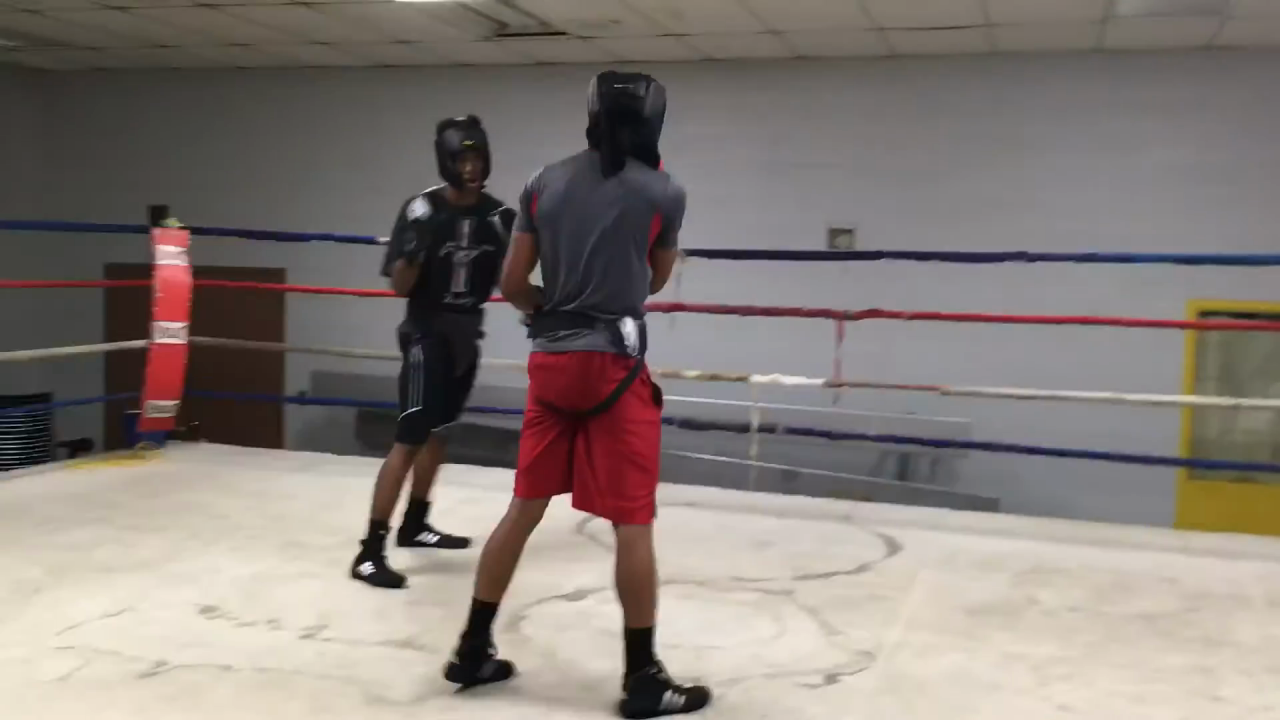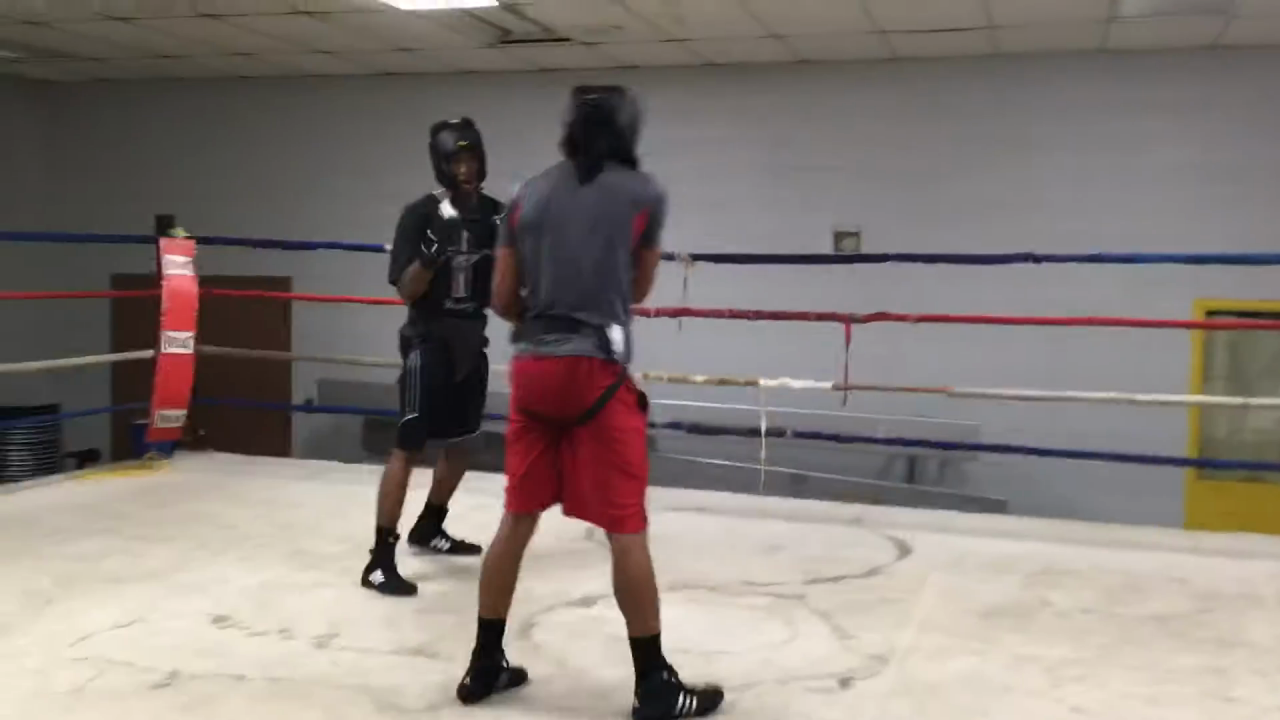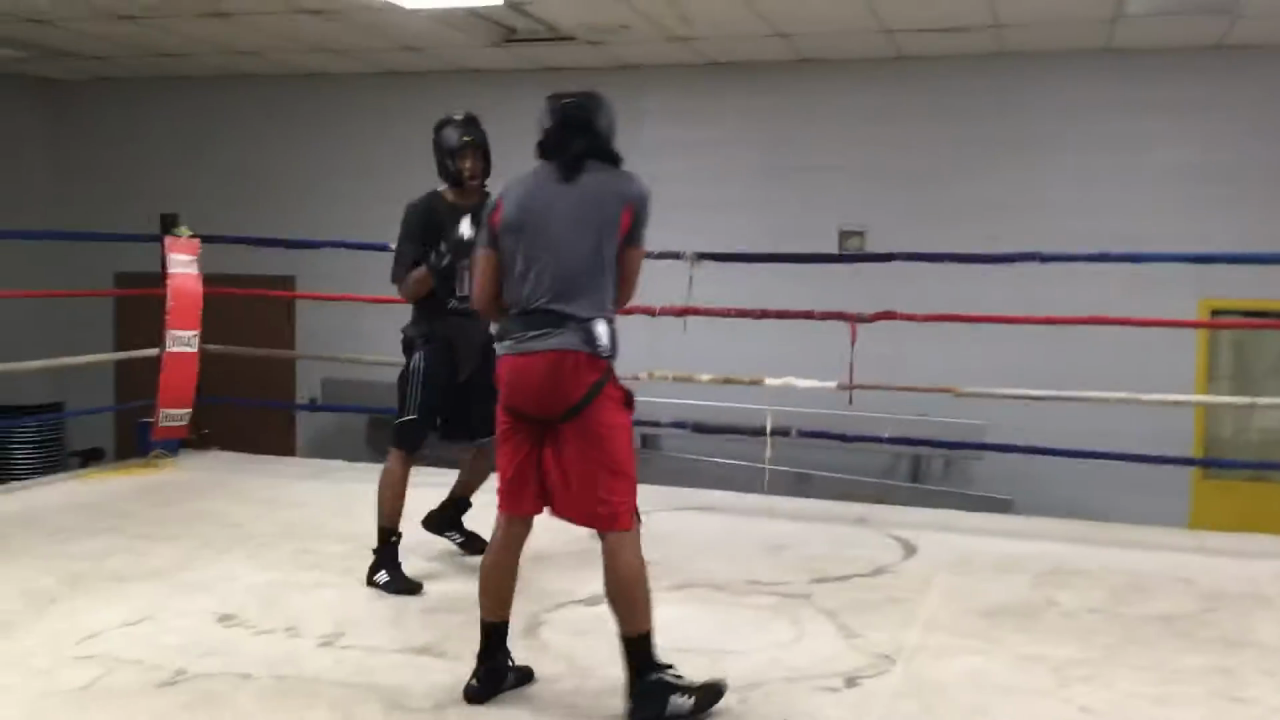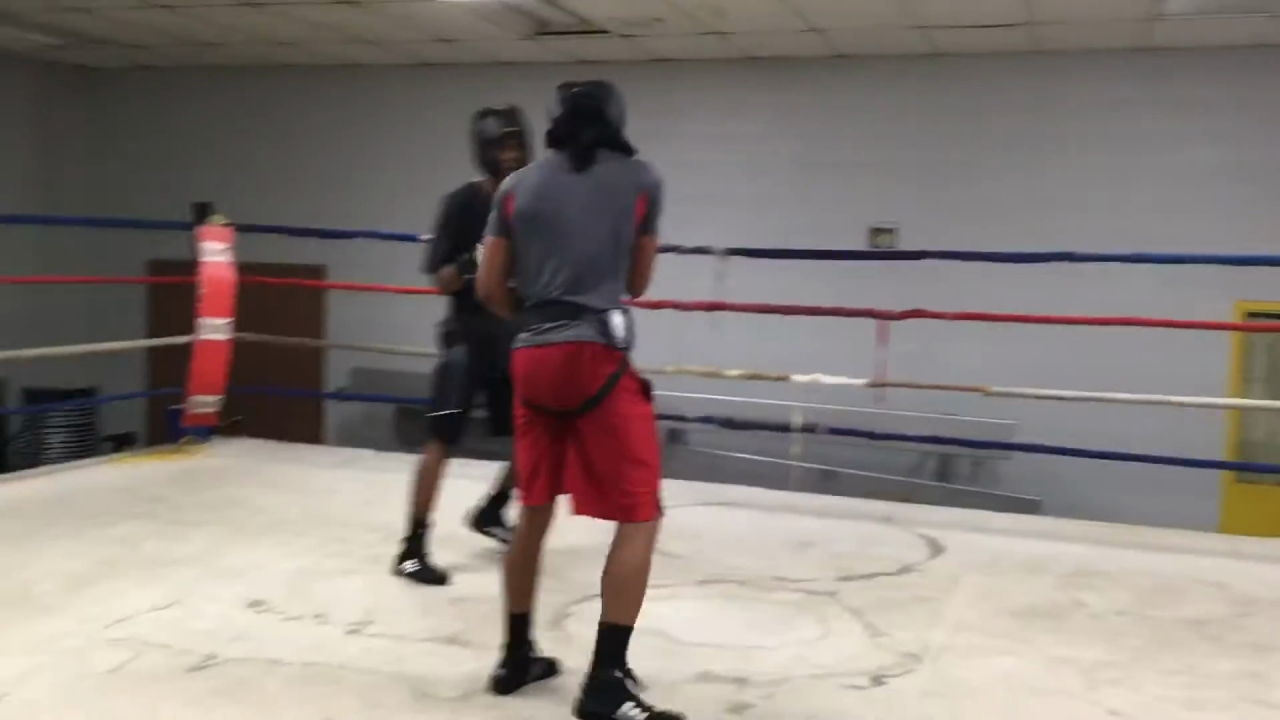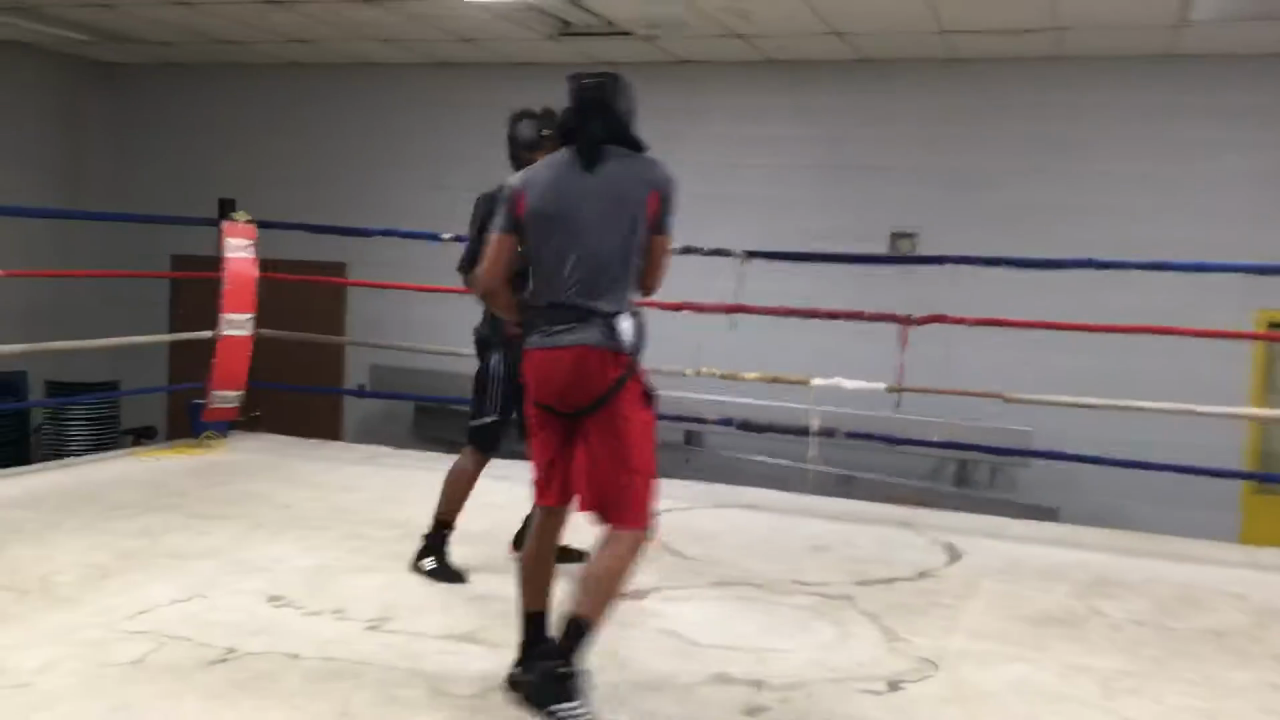
dt=0.1s
person 1, frame 1
left shoulder: (546, 183)
right shoulder: (664, 192)
left elbow: (512, 283)
left hip: (550, 360)
right hip: (612, 365)
left knee: (526, 505)
right knee: (633, 523)
left ankle: (473, 648)
person 1, frame 2
left shoulder: (530, 194)
right shoulder: (644, 194)
left elbow: (503, 294)
right elbow: (637, 290)
left hip: (532, 367)
right hip: (594, 368)
left knee: (518, 517)
right knee: (625, 527)
left ankle: (484, 665)
person 1, frame 3
left shoulder: (508, 196)
right shoulder: (626, 191)
left elbow: (483, 298)
right elbow: (623, 293)
left hip: (515, 365)
right hip: (579, 365)
left knee: (512, 518)
right knee: (617, 527)
left ankle: (490, 665)
person 1, frame 4
left shoulder: (519, 186)
right shoulder: (641, 180)
left elbow: (489, 288)
right elbow: (638, 282)
left hip: (532, 357)
right hip: (597, 356)
left knee: (536, 510)
right knee: (637, 517)
left ankle: (516, 656)
person 1, frame 5
left shoulder: (529, 183)
right shoulder: (652, 178)
left elbow: (489, 284)
right elbow: (649, 281)
left hip: (543, 358)
right hip: (604, 360)
left knee: (550, 508)
right knee: (627, 525)
left ankle: (534, 654)
person 2, frame 1
left shoulder: (494, 213)
right shoulder: (422, 209)
left elbow: (499, 280)
right elbow: (399, 285)
left wrist: (508, 248)
right wrist: (418, 247)
left hip: (466, 334)
right hip: (427, 334)
left knee: (436, 433)
right knee: (409, 440)
left ankle: (415, 523)
right ankle: (370, 550)
person 2, frame 2
left shoulder: (494, 213)
right shoulder: (421, 214)
right elbow: (406, 291)
right wrist: (433, 250)
left hip: (471, 340)
right hip: (429, 339)
left knee: (460, 444)
right knee: (408, 447)
left ankle: (428, 528)
right ankle: (380, 560)
person 2, frame 3
right shoulder: (424, 212)
right elbow: (407, 290)
right wrist: (444, 259)
left hip: (477, 340)
right hip: (432, 340)
left knee: (490, 444)
right knee: (406, 446)
left ankle: (447, 516)
right ankle: (384, 558)
person 2, frame 4
right shoulder: (463, 202)
right elbow: (438, 278)
right wrist: (474, 261)
left hip: (513, 333)
right hip: (470, 334)
right knee: (443, 441)
left ankle: (491, 511)
right ankle: (412, 547)
person 2, frame 5
right shoulder: (498, 204)
right elbow: (473, 279)
right wrist: (510, 267)
right hip: (506, 338)
right knee: (481, 447)
left ankle: (535, 532)
right ankle: (433, 546)
